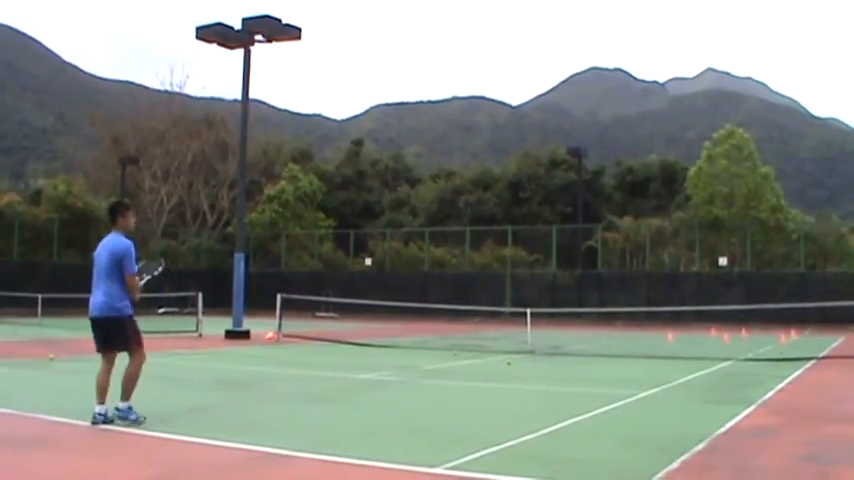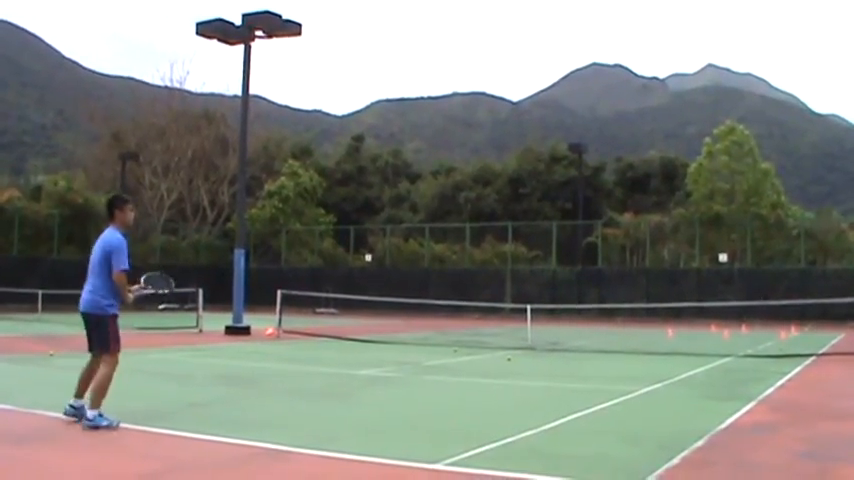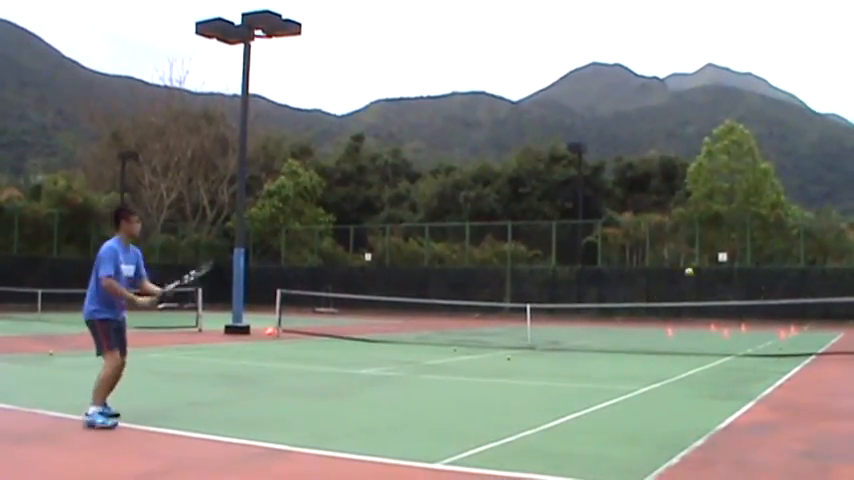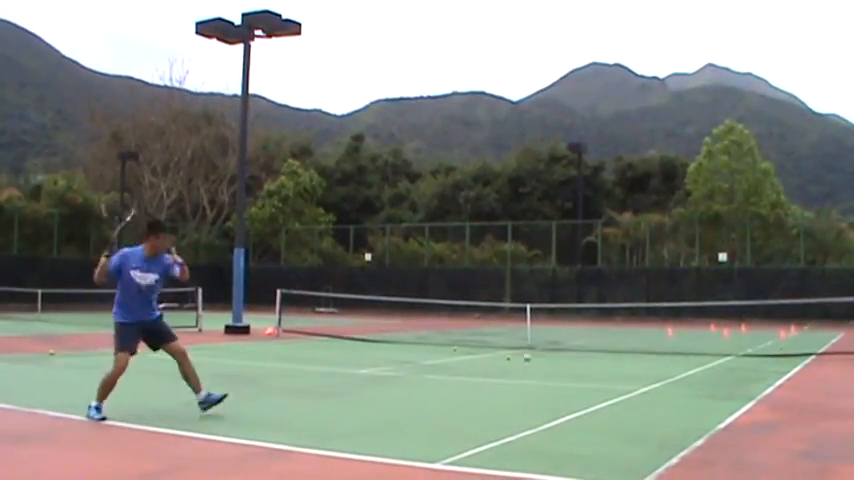
dt=0.5s
person 1, frame 1
left shoulder: (102, 245)
right shoulder: (125, 245)
right elbow: (131, 282)
left wrist: (130, 289)
right wrist: (136, 294)
left hip: (97, 310)
right hip: (117, 310)
left knee: (107, 360)
right knee: (137, 355)
left ankle: (100, 411)
right ankle: (123, 407)
person 1, frame 2
left shoulder: (105, 238)
right shoulder: (118, 240)
right elbow: (118, 277)
left wrist: (126, 290)
right wrist: (127, 296)
left hip: (91, 305)
right hip: (102, 307)
left knee: (98, 358)
right knee: (110, 360)
left ankle: (76, 405)
right ankle: (92, 414)
person 1, frame 3
left shoulder: (135, 252)
right shoulder: (110, 249)
left elbow: (142, 283)
right elbow: (107, 283)
left wrist: (157, 291)
right wrist: (135, 300)
left hip: (116, 315)
right hip: (100, 313)
left knee: (120, 363)
right knee: (113, 361)
left ankle: (100, 404)
right ankle: (94, 413)
person 1, frame 4
left shoulder: (165, 260)
right shoulder: (127, 256)
left elbow: (184, 276)
right elbow: (99, 279)
left wrist: (176, 260)
right wrist: (102, 265)
left hip: (152, 318)
right hip: (127, 319)
left knee: (181, 354)
right knee: (120, 366)
left ankle: (203, 397)
right ankle: (96, 405)
